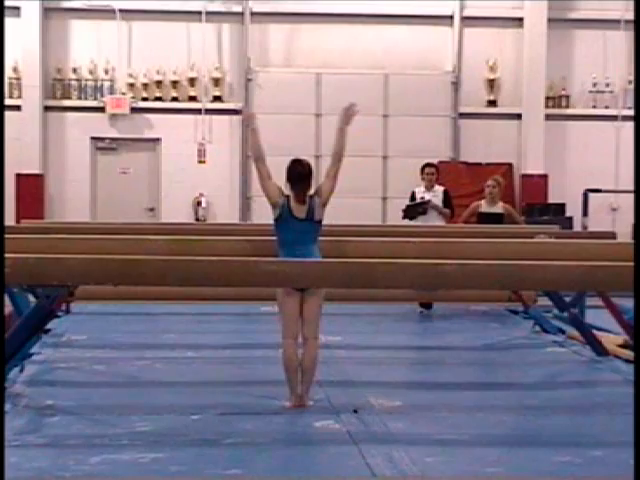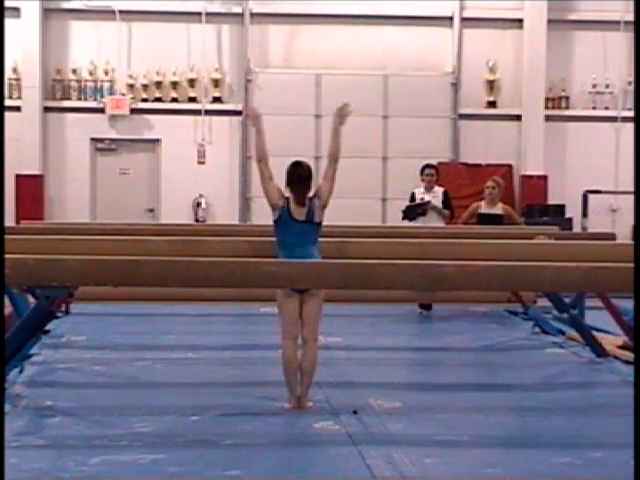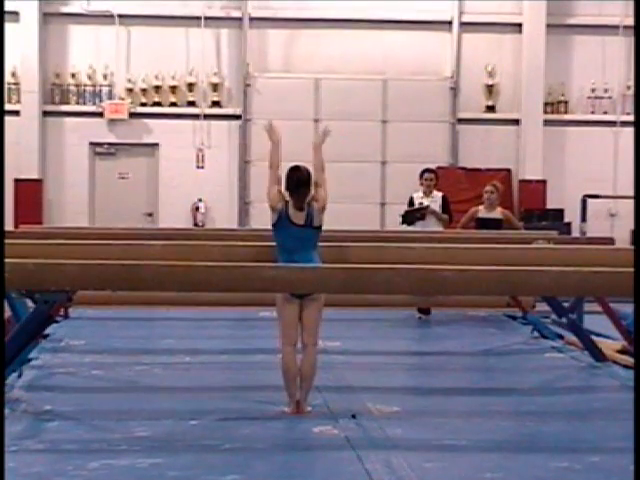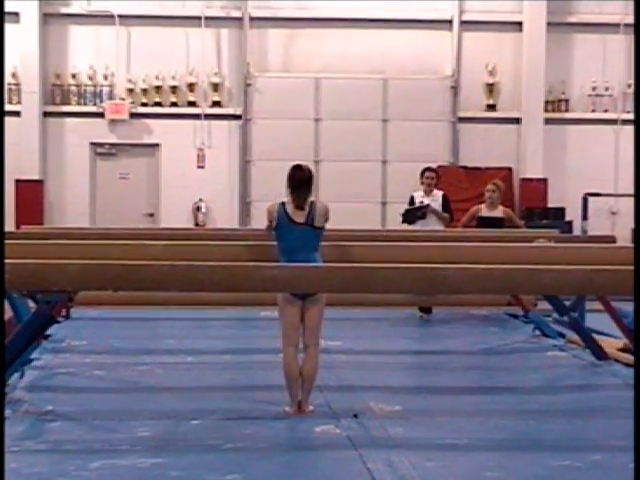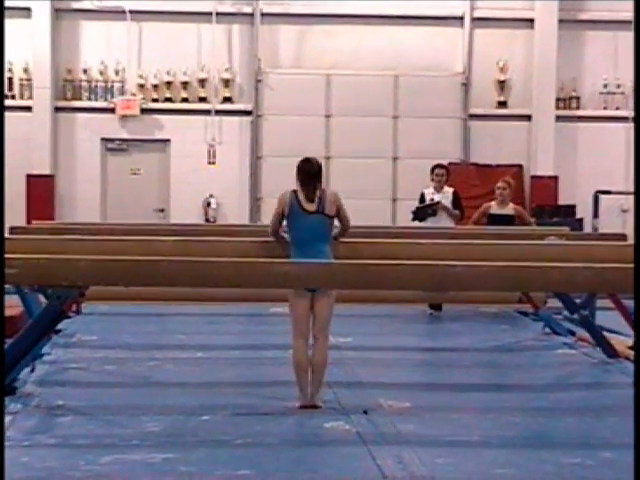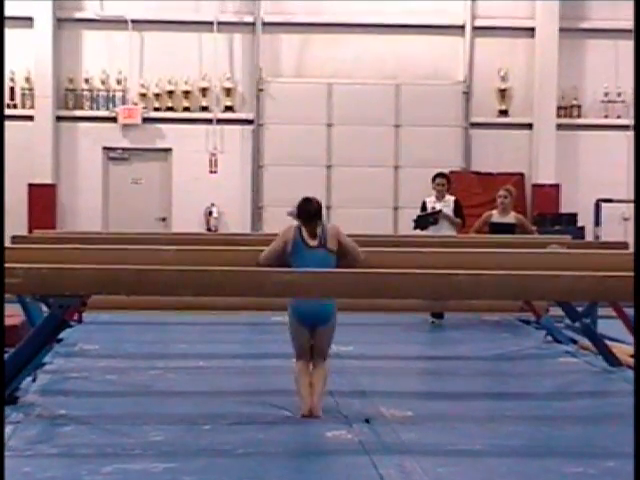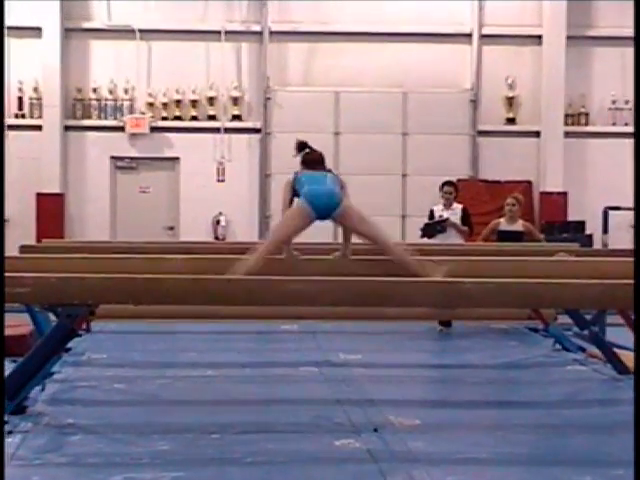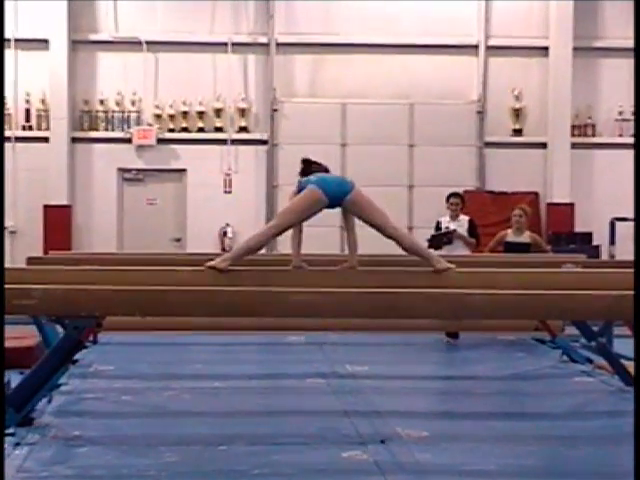
dt=0.4s
person 1, frame 1
left shoulder: (279, 203)
right shoulder: (318, 203)
left elbow: (259, 163)
right elbow: (336, 162)
left wrist: (253, 129)
right wrist: (342, 127)
left knee: (290, 338)
right knee: (311, 337)
left ankle: (294, 395)
right ankle: (305, 395)
person 1, frame 2
left shoulder: (279, 205)
right shoulder: (318, 205)
left elbow: (262, 164)
right elbow: (333, 163)
left wrist: (258, 128)
right wrist: (337, 127)
left knee: (289, 340)
right knee: (310, 339)
left ankle: (293, 397)
right ankle: (304, 396)
person 1, frame 3
left shoulder: (278, 209)
right shoulder: (317, 209)
left elbow: (274, 172)
right elbow: (320, 175)
left wrist: (275, 142)
right wrist: (317, 147)
left knee: (288, 345)
right knee: (310, 344)
left ankle: (292, 401)
right ankle: (303, 401)
person 1, frame 4
left shoulder: (275, 211)
right shoulder: (321, 210)
left knee: (290, 346)
right knee: (311, 346)
left ankle: (294, 403)
right ankle: (305, 402)
person 1, frame 5
left shoulder: (286, 199)
right shoulder: (332, 198)
left elbow: (273, 232)
right elbow: (346, 227)
left knee: (300, 338)
right knee: (321, 337)
left ankle: (304, 397)
right ankle: (314, 396)
person 1, frame 6
left shoulder: (291, 234)
right shoulder: (332, 232)
left elbow: (264, 260)
right elbow: (357, 258)
left hip: (300, 306)
right hip: (326, 306)
left knee: (302, 360)
right knee: (320, 361)
left ankle: (306, 405)
right ankle: (316, 405)
person 1, frame 7
left shoulder: (295, 179)
right shoulder: (335, 178)
left elbow: (285, 211)
left wrist: (287, 250)
right wrist: (345, 251)
left hip: (311, 200)
right hip: (334, 200)
left knee: (266, 248)
right knee: (383, 241)
right ankle: (430, 273)
person 1, frame 8
left shoulder: (300, 186)
right shoulder: (336, 178)
left elbow: (296, 227)
right elbow: (350, 226)
left wrist: (296, 259)
right wrist: (352, 260)
left hip: (319, 189)
right hip: (344, 186)
left knee: (273, 228)
right knee: (392, 230)
left ankle: (225, 259)
right ankle: (436, 261)
person 2, frame 1
left shoulder: (443, 191)
right shoulder: (415, 192)
left elbow: (450, 214)
right elbow: (410, 215)
left wrist: (435, 206)
right wrist: (419, 209)
right ankle: (424, 301)
person 2, frame 2
left shoulder: (443, 193)
right shoulder: (415, 193)
left elbow: (450, 215)
right elbow: (409, 216)
left wrist: (435, 208)
right wrist: (418, 210)
right ankle: (424, 302)
person 2, frame 3
left shoulder: (442, 197)
right shoulder: (414, 198)
left elbow: (448, 219)
right elbow: (408, 221)
left wrist: (434, 212)
right wrist: (417, 214)
left ankle: (425, 307)
right ankle: (423, 307)
person 2, frame 4
left shoulder: (442, 196)
right shoulder: (414, 197)
left elbow: (449, 218)
right elbow: (408, 220)
left wrist: (434, 211)
right wrist: (418, 213)
left ankle: (426, 306)
right ankle: (424, 306)
person 2, frame 5
left shoulder: (453, 193)
right shoulder: (425, 194)
left elbow: (460, 215)
right elbow: (419, 217)
left wrist: (445, 208)
right wrist: (428, 210)
left ankle: (436, 304)
right ankle: (434, 304)
person 2, frame 6
left shoulder: (454, 201)
right shoulder: (426, 202)
left elbow: (461, 223)
left wrist: (446, 216)
left ankle: (438, 312)
right ankle: (436, 312)
person 2, frame 7
left shoulder: (462, 209)
right shoulder: (434, 210)
left elbow: (469, 232)
right elbow: (428, 234)
left wrist: (454, 224)
right wrist: (436, 227)
left ankle: (445, 320)
right ankle: (443, 320)
person 2, frame 8
left shoulder: (468, 221)
right shoulder: (440, 222)
left elbow: (475, 243)
right elbow: (435, 245)
left wrist: (461, 236)
right wrist: (442, 239)
left ankle: (452, 332)
right ankle: (450, 332)
